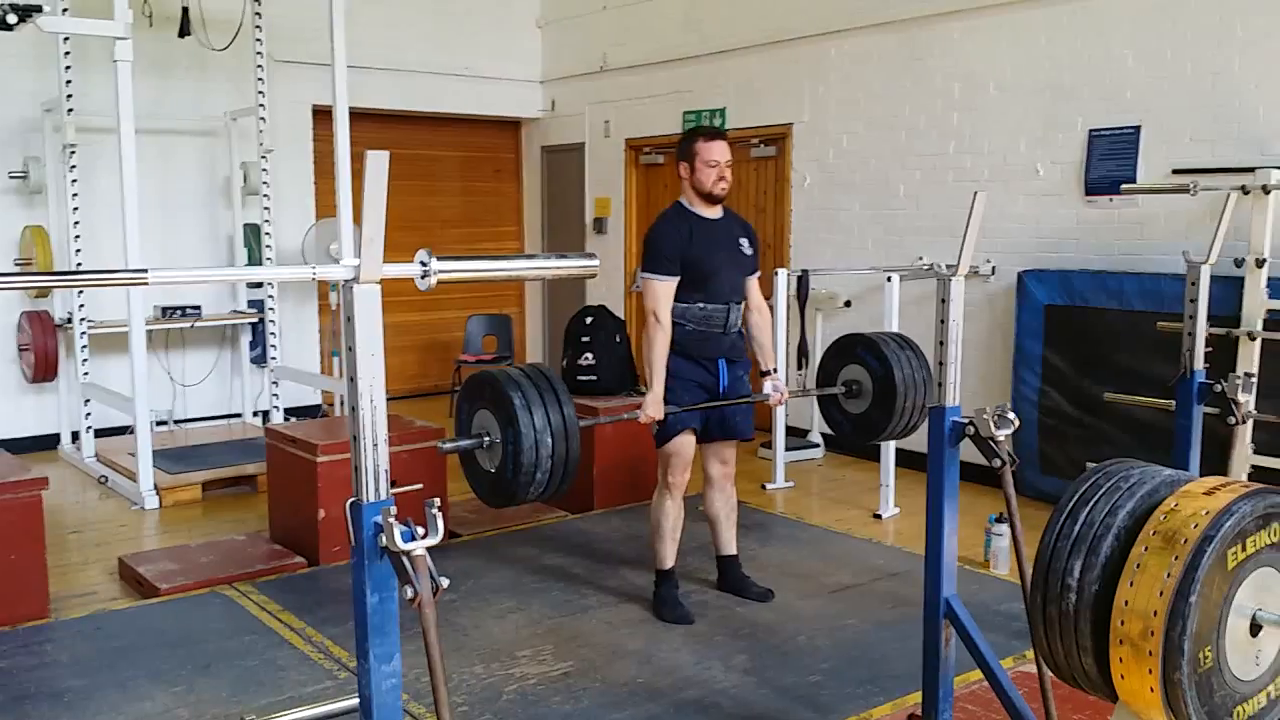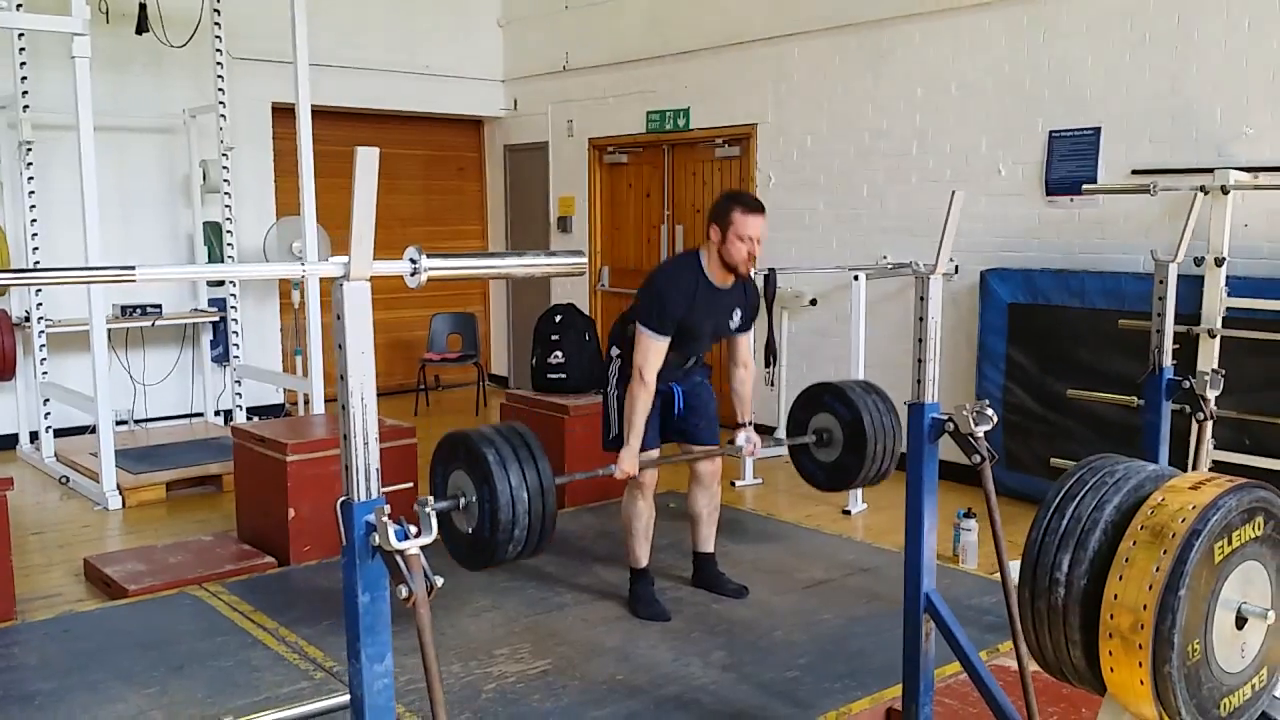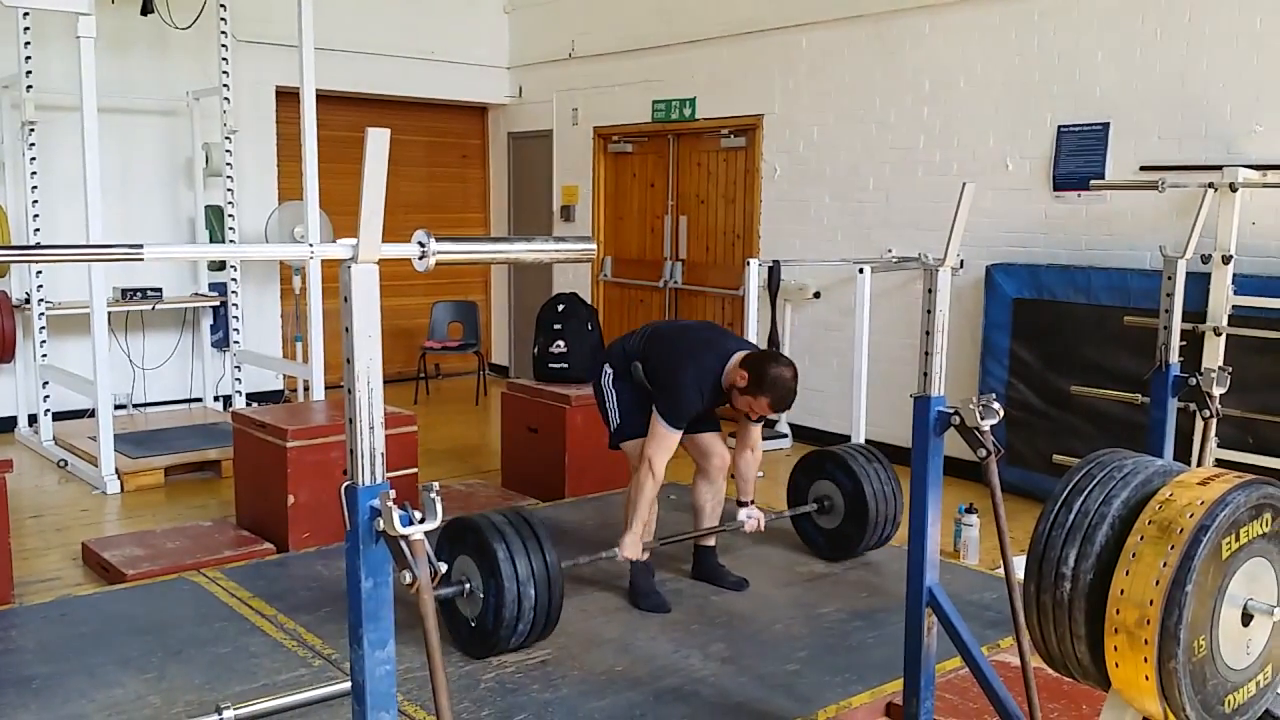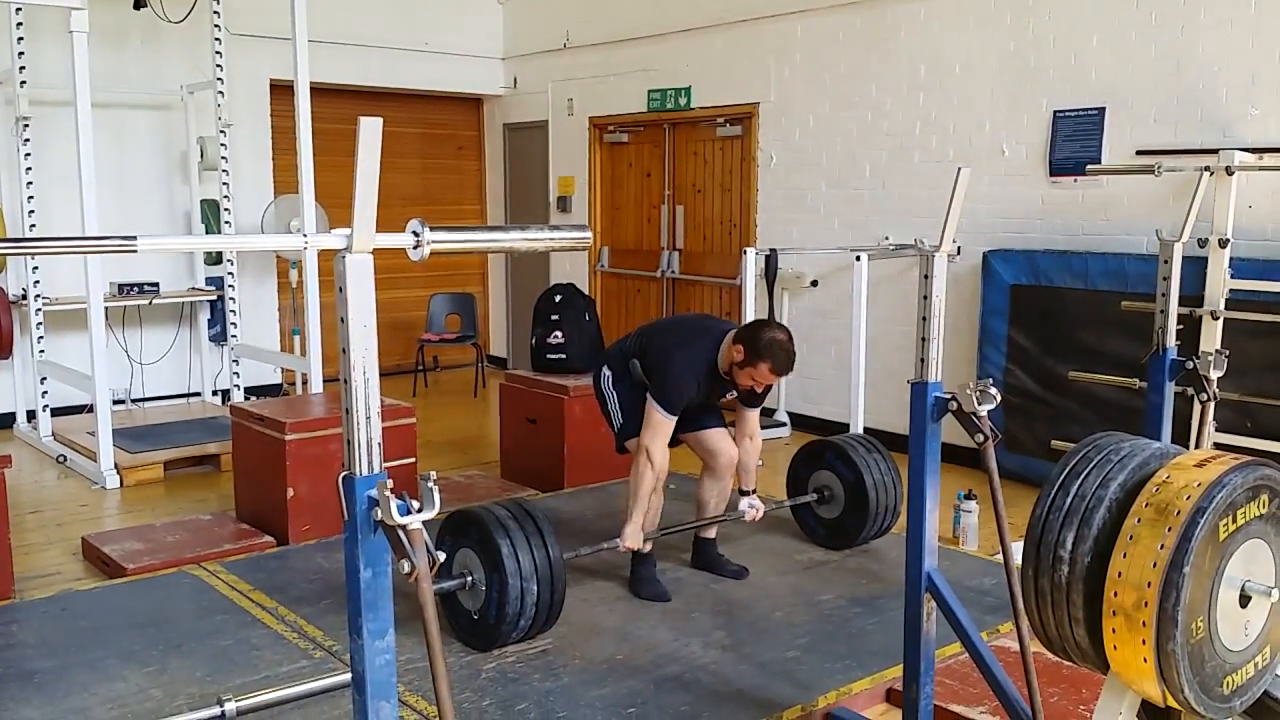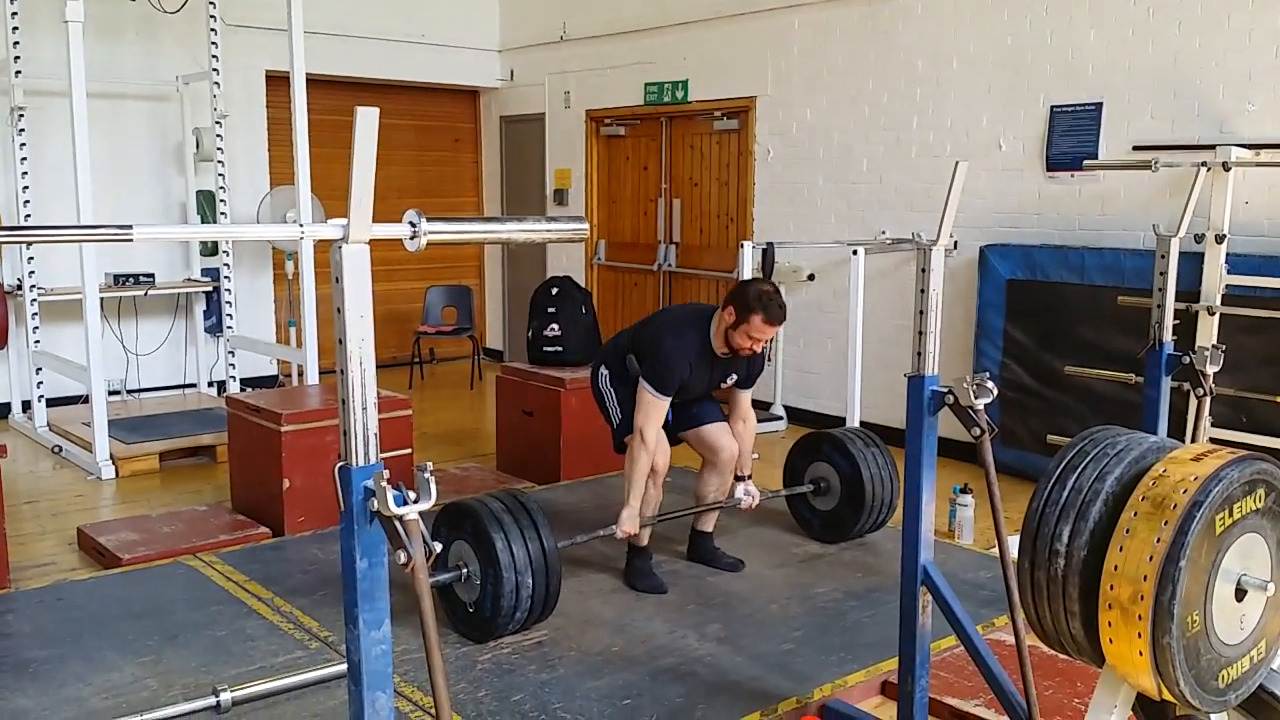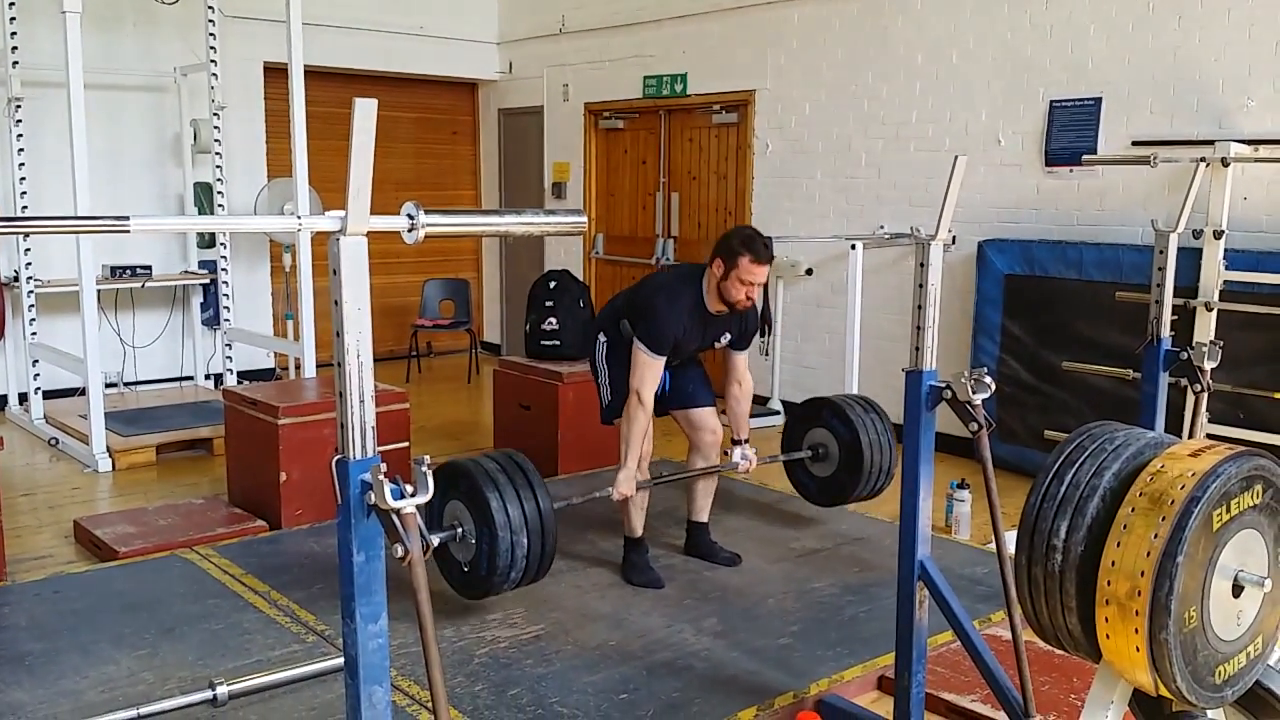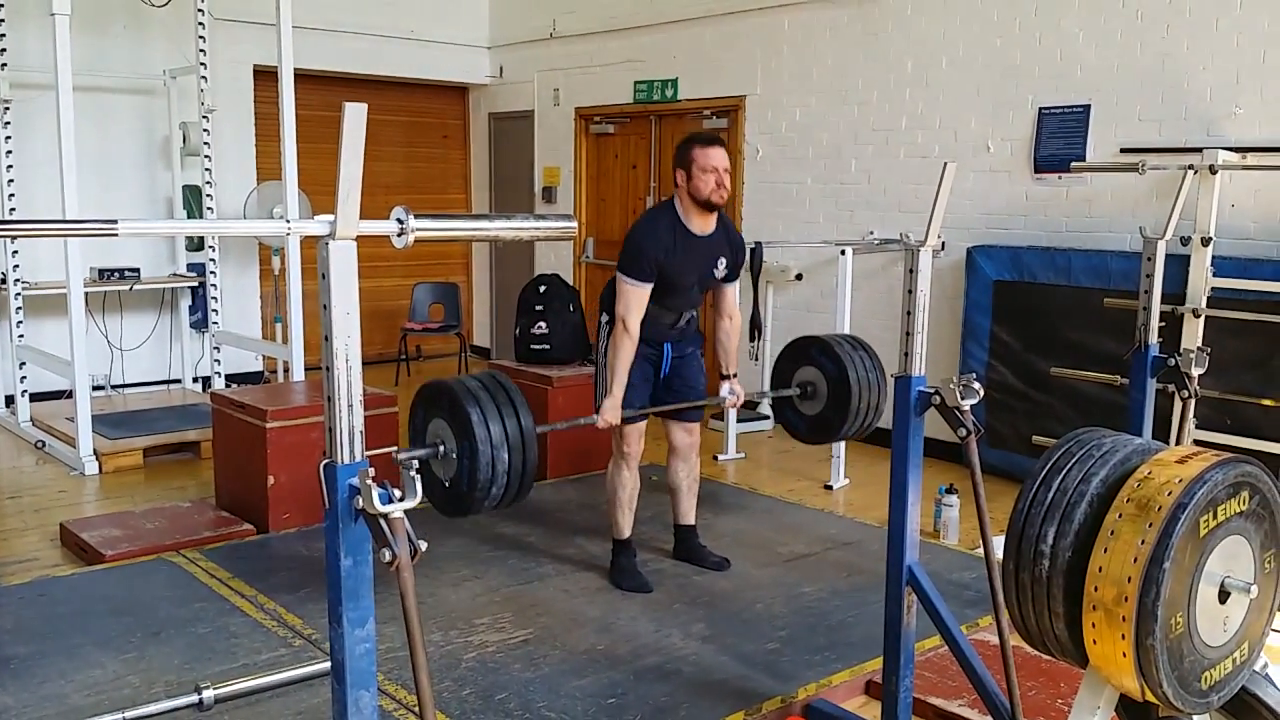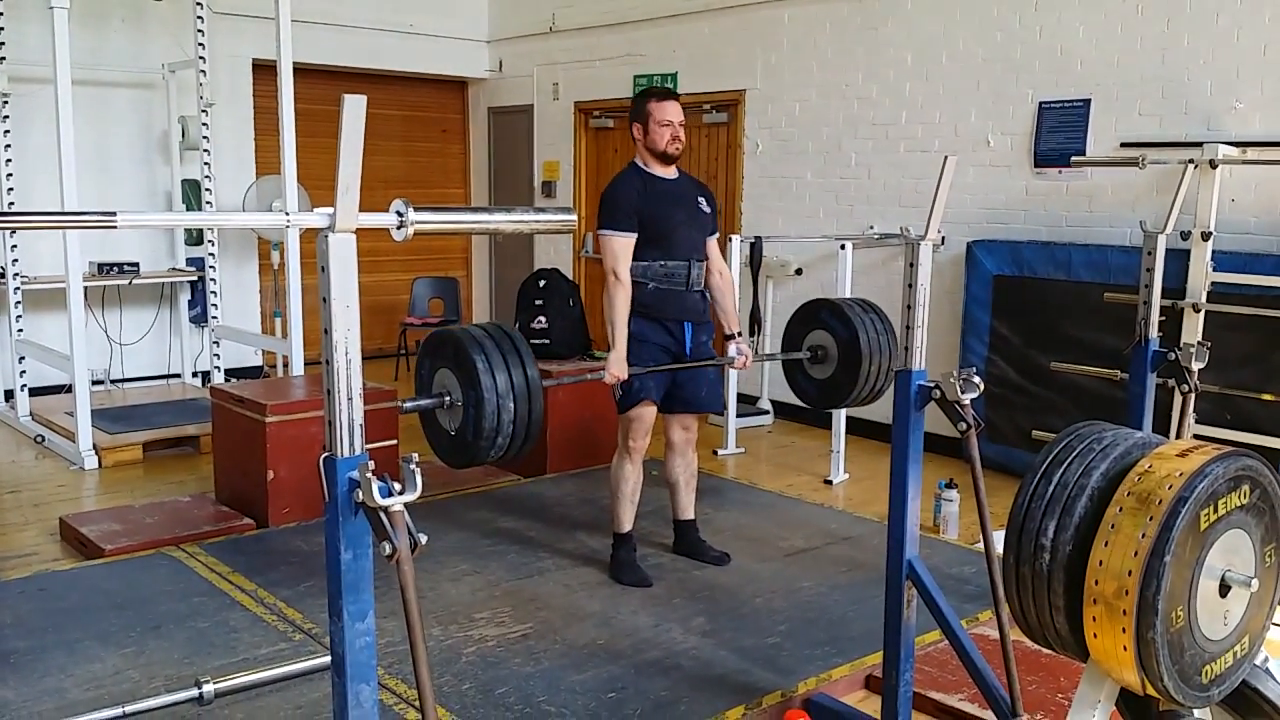
dt=0.5s
person 1, frame 1
left shoulder: (741, 230)
right shoulder: (669, 230)
left elbow: (755, 305)
right elbow: (657, 316)
left wrist: (769, 371)
right wrist: (655, 392)
left hip: (731, 363)
right hip: (682, 366)
left knee: (722, 470)
right knee: (676, 476)
left ankle: (729, 569)
right ankle: (665, 584)
person 1, frame 2
left shoulder: (746, 293)
right shoulder: (673, 283)
left elbow: (742, 363)
right elbow: (645, 372)
left wrist: (745, 425)
right wrist: (631, 448)
left hip: (689, 372)
right hip: (633, 363)
left knee: (710, 469)
right knee: (643, 477)
left ankle: (705, 567)
right ankle: (640, 582)
person 1, frame 3
left shoulder: (758, 375)
right shoulder: (692, 381)
left elbow: (749, 446)
right elbow: (654, 461)
left wrist: (746, 504)
right wrist: (634, 534)
left hip: (667, 374)
right hip: (624, 375)
left knee: (717, 460)
right knee: (649, 473)
left ankle: (705, 558)
right ankle: (641, 573)
person 1, frame 4
left shoulder: (757, 366)
right shoulder: (685, 365)
left elbow: (748, 433)
right elbow: (652, 450)
left wrist: (748, 493)
right wrist: (633, 524)
right hip: (627, 377)
left knee: (725, 458)
right knee: (658, 465)
left ankle: (704, 548)
right ankle: (642, 562)
person 1, frame 5
left shoulder: (751, 354)
right shoulder: (676, 345)
left elbow: (742, 416)
right elbow: (645, 433)
left wrist: (744, 479)
right wrist: (630, 509)
right hip: (622, 379)
left knee: (725, 451)
right knee: (658, 458)
left ankle: (701, 541)
right ankle: (638, 556)
person 1, frame 6
left shoulder: (744, 315)
right shoulder: (669, 305)
left elbow: (739, 380)
right elbow: (642, 394)
left wrist: (741, 442)
right wrist: (627, 470)
left hip: (676, 354)
right hip: (621, 347)
left knee: (710, 436)
right knee: (643, 446)
left ankle: (698, 536)
right ankle: (634, 551)
person 1, frame 7
left shoulder: (730, 240)
right shoulder: (652, 233)
left elbow: (727, 313)
right elbow: (628, 322)
left wrist: (730, 377)
right wrist: (613, 397)
left hip: (681, 338)
right hip: (631, 336)
left knee: (687, 440)
right knee: (629, 443)
left ankle: (686, 538)
right ankle: (623, 553)
person 1, frame 8
left shoulder: (698, 192)
right shoulder: (626, 190)
left elbow: (716, 269)
right elbow: (617, 274)
left wrist: (734, 333)
right wrist: (618, 349)
left hip: (695, 330)
right hip: (645, 330)
left knee: (684, 437)
right knee: (636, 439)
left ankle: (686, 533)
right ankle: (622, 548)
